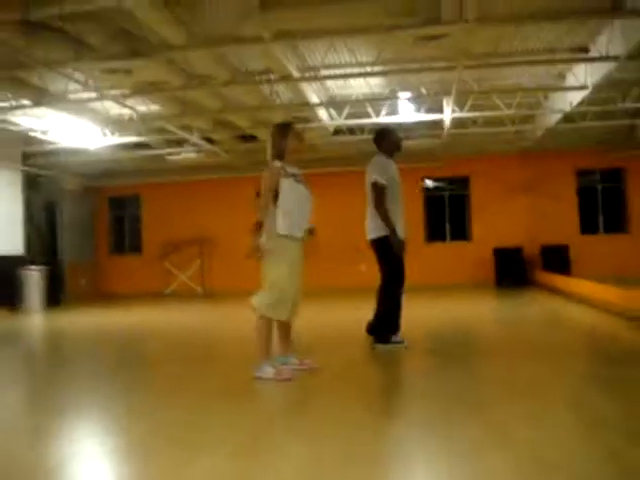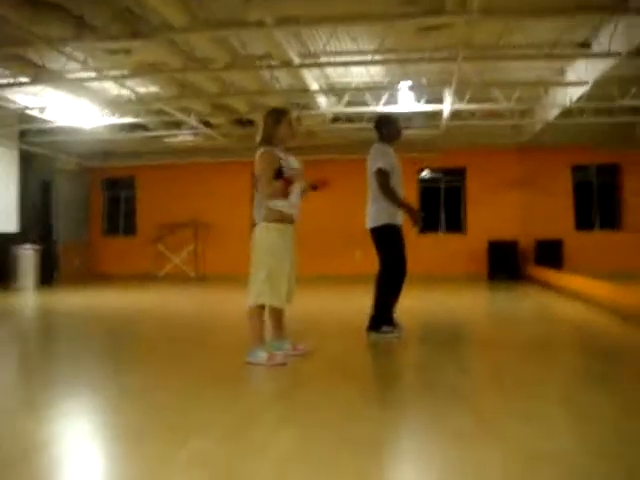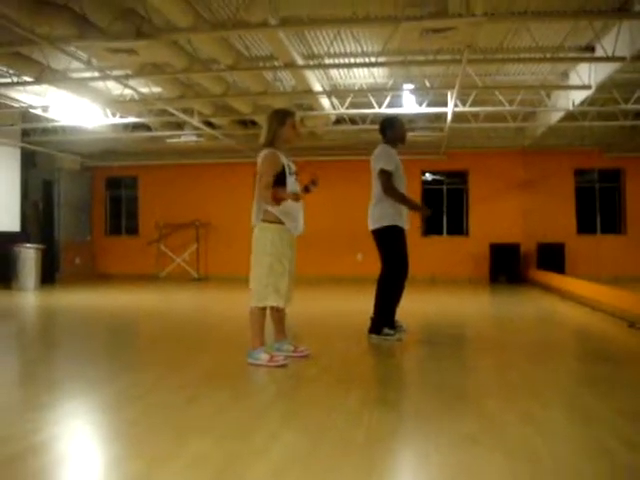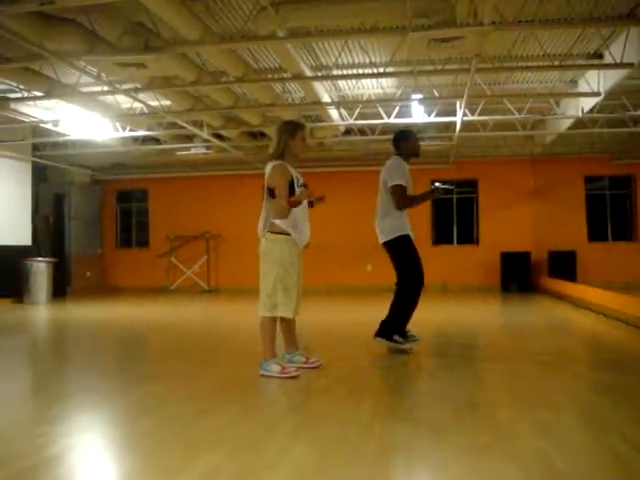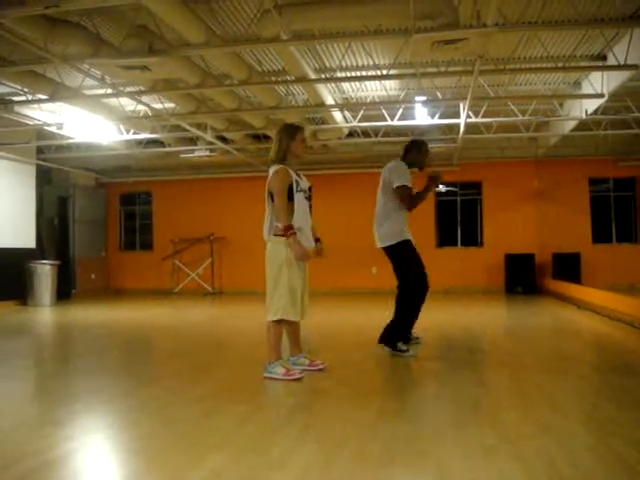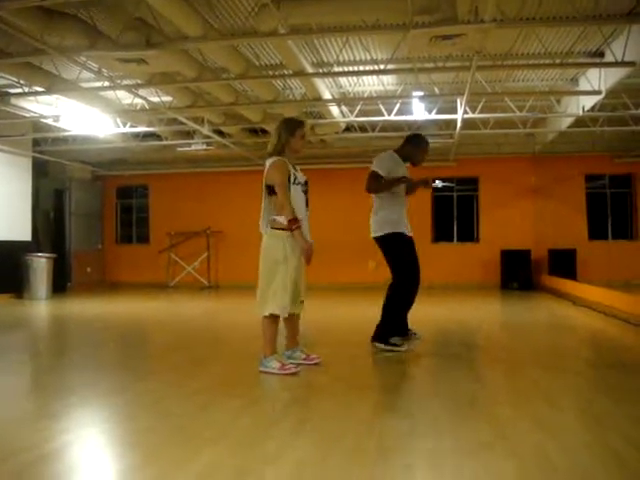
dt=0.7s
person 1, frame 1
left shoulder: (295, 173)
right shoulder: (275, 171)
right elbow: (264, 207)
left wrist: (309, 232)
right wrist: (259, 238)
left hip: (295, 244)
right hip: (279, 244)
left knee: (287, 303)
right knee: (271, 303)
left ankle: (286, 355)
right ankle: (264, 363)
person 1, frame 2
left shoulder: (283, 157)
right shoulder: (266, 154)
right elbow: (268, 190)
left wrist: (311, 186)
right wrist: (295, 178)
left hip: (286, 229)
right hip: (270, 229)
left knee: (280, 287)
right knee: (263, 286)
left ankle: (280, 340)
right ankle: (257, 349)
person 1, frame 3
left shoulder: (284, 159)
right shoulder: (270, 156)
right elbow: (263, 194)
left wrist: (306, 189)
right wrist: (284, 195)
left hip: (285, 231)
right hip: (270, 230)
left knee: (280, 289)
right knee: (264, 288)
left ankle: (281, 341)
right ankle: (257, 349)
person 1, frame 4
left shoulder: (289, 171)
right shoulder: (278, 169)
right elbow: (280, 209)
left wrist: (310, 202)
right wrist: (298, 198)
left hip: (291, 242)
right hip: (277, 241)
left knee: (289, 300)
right knee: (274, 299)
left ankle: (292, 352)
right ankle: (268, 360)
person 1, frame 5
left shoulder: (296, 175)
right shoulder: (280, 173)
right elbow: (281, 214)
left wrist: (315, 240)
right wrist: (295, 242)
left hip: (296, 245)
right hip: (283, 244)
left knee: (295, 303)
right knee: (281, 302)
left ankle: (296, 356)
right ankle: (273, 363)
person 1, frame 6
left shoulder: (290, 167)
right shoulder: (278, 164)
right elbow: (284, 206)
left wrist: (304, 239)
right wrist: (301, 237)
left hip: (292, 238)
right hip: (281, 238)
left knee: (294, 297)
right knee: (276, 297)
left ankle: (292, 349)
right ankle: (268, 358)
person 2, frame 1
left shoulder: (387, 165)
right shoulder: (380, 164)
right elbow: (378, 202)
left wrist: (396, 233)
right wrist: (393, 233)
left hip: (388, 232)
right hip: (383, 232)
left knee: (393, 280)
right knee: (393, 280)
left ankle: (379, 327)
right ankle: (385, 332)
person 2, frame 2
left shoulder: (386, 152)
right shoulder: (381, 151)
right elbow: (384, 187)
left wrist: (406, 210)
right wrist: (408, 209)
left hip: (389, 220)
right hip: (384, 220)
left knee: (396, 269)
right knee: (391, 269)
left ankle: (384, 319)
right ankle: (378, 323)
person 2, frame 3
left shoulder: (390, 154)
right shoulder: (384, 153)
right elbow: (387, 188)
left wrist: (412, 205)
right wrist: (415, 205)
left hip: (392, 221)
right hip: (386, 222)
left knee: (398, 270)
right knee: (392, 271)
left ankle: (386, 321)
right ankle: (379, 325)
person 2, frame 4
left shoulder: (398, 166)
right shoulder: (397, 166)
right elbow: (401, 202)
left wrist: (424, 197)
right wrist: (428, 195)
left hip: (396, 231)
right hip: (394, 232)
left knee: (409, 280)
right knee: (413, 280)
left ankle: (397, 330)
right ankle: (388, 331)
person 2, frame 5
left shoulder: (395, 169)
right shoulder: (399, 169)
right elbow: (410, 203)
left wrist: (426, 188)
right wrist: (429, 186)
left hip: (392, 235)
right hip: (395, 236)
left knee: (409, 284)
right knee: (418, 285)
left ankle: (402, 334)
right ankle: (392, 337)
person 2, frame 6
left shoulder: (400, 164)
right shoulder: (385, 159)
right elbow: (371, 186)
left wrist: (416, 185)
right wrist: (402, 180)
left hip: (400, 229)
right hip: (388, 229)
left knee: (411, 279)
right knee: (404, 279)
left ankle: (399, 328)
right ankle: (383, 335)
